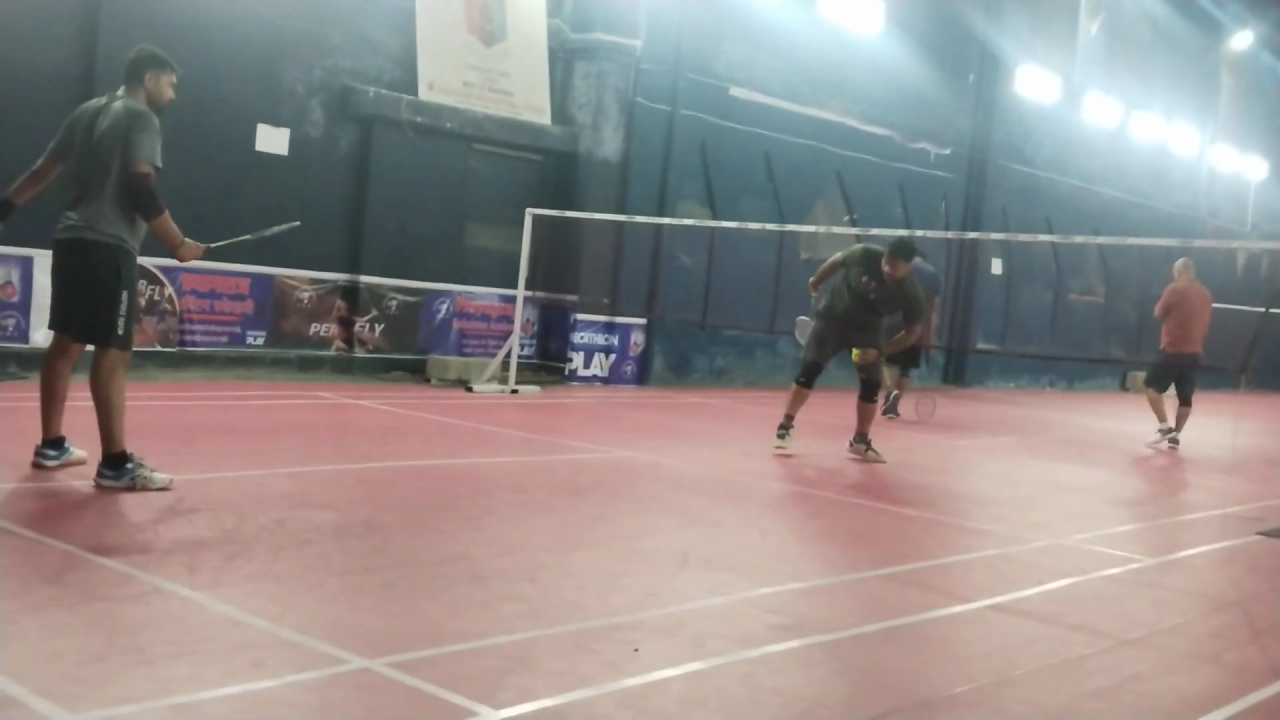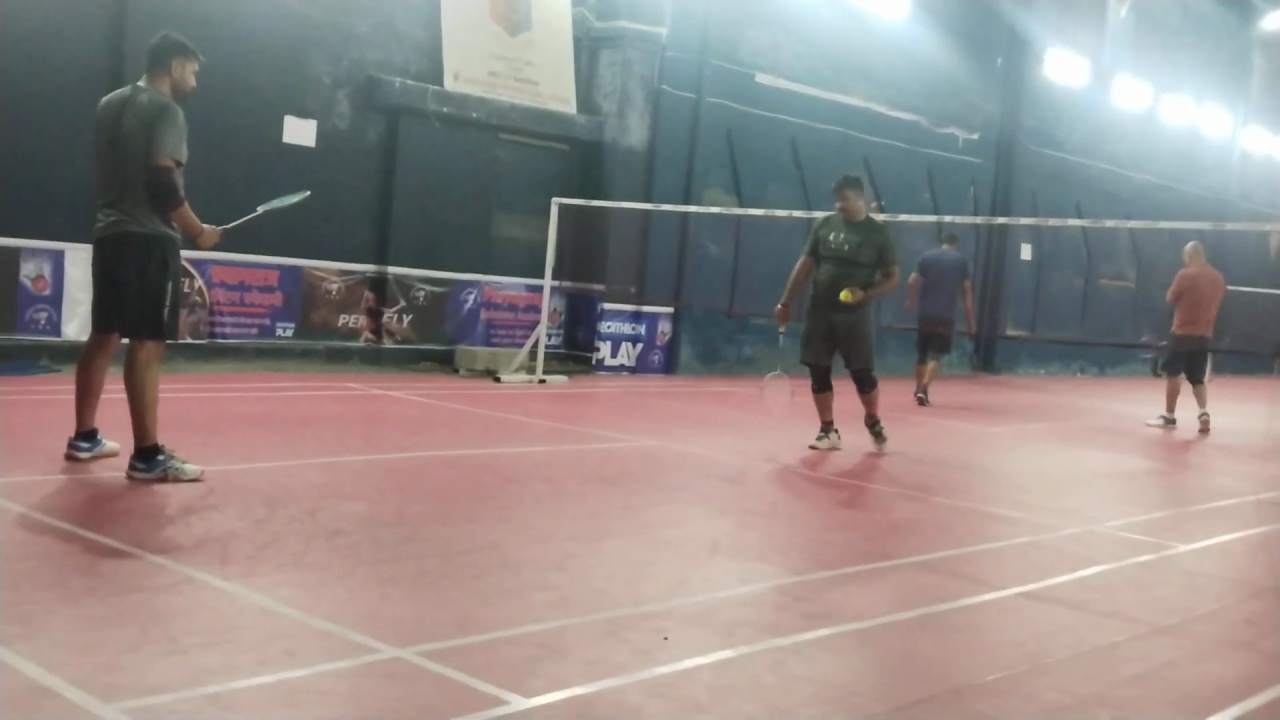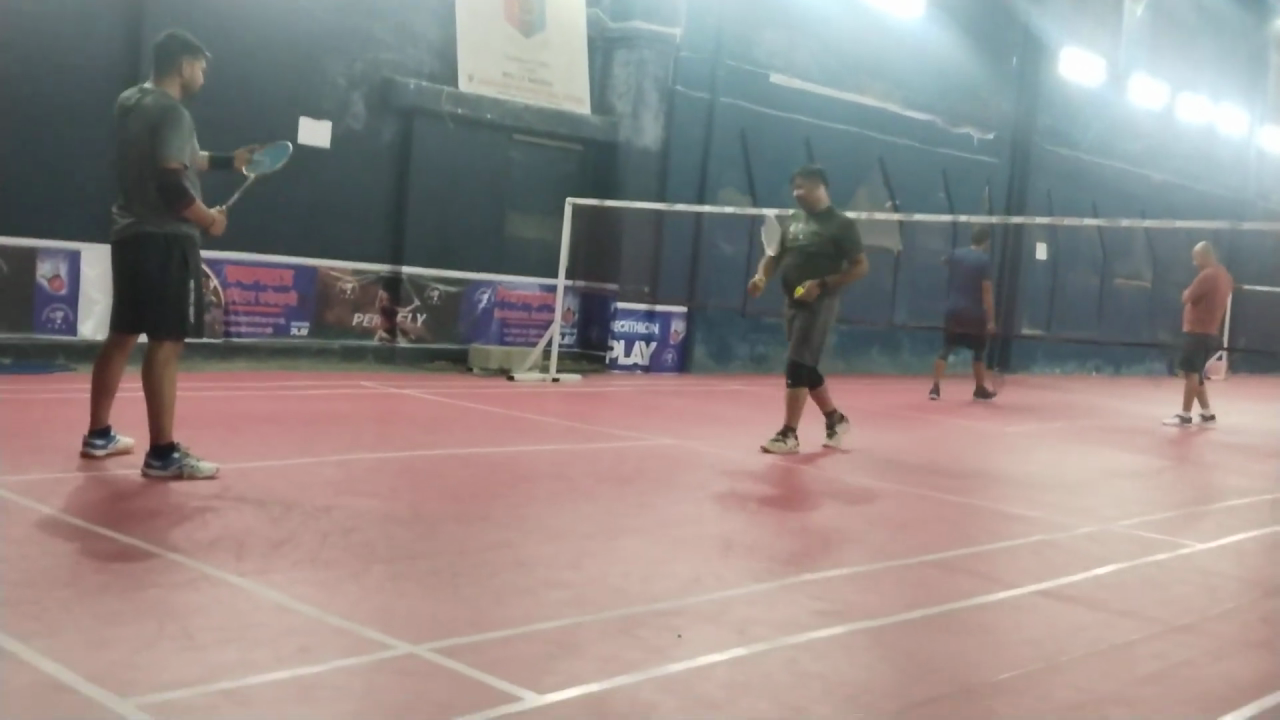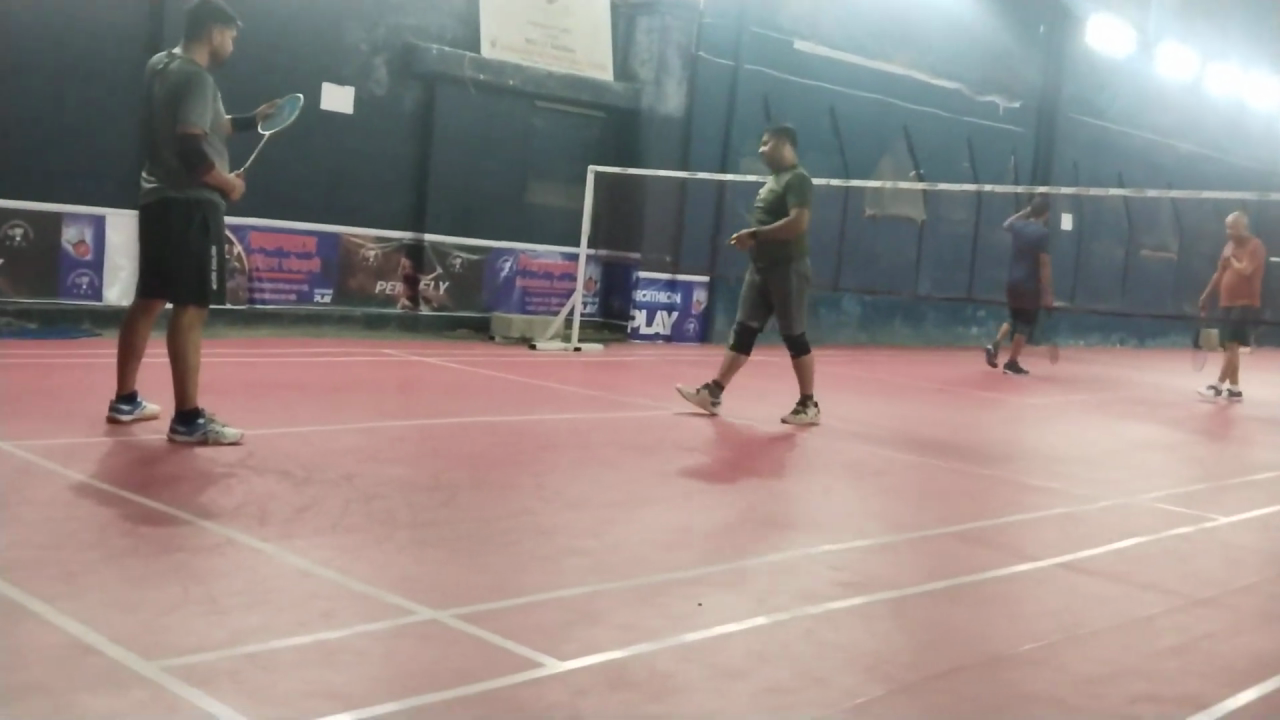
dt=0.4s
person 1, frame 1
left shoulder: (87, 112)
right shoulder: (142, 119)
left elbow: (43, 170)
right elbow: (141, 192)
right wrist: (180, 243)
left hip: (71, 240)
right hip: (109, 248)
left knee: (65, 343)
right knee: (112, 353)
left ankle: (51, 445)
right ankle: (116, 464)
person 1, frame 2
left shoulder: (111, 104)
right shoulder: (166, 111)
right elbow: (162, 184)
right wrist: (198, 231)
left hip: (110, 235)
right hip: (149, 241)
left knee: (103, 337)
right knee: (146, 345)
left ankle: (84, 437)
right ankle: (147, 456)
person 1, frame 3
left shoulder: (130, 102)
right shoulder: (172, 113)
right elbow: (171, 185)
left wrist: (228, 160)
right wrist: (209, 218)
left hip: (131, 236)
right hip: (166, 241)
left knee: (121, 336)
right knee: (165, 344)
left ankle: (99, 434)
right ankle: (163, 454)
person 1, frame 4
left shoulder: (161, 66)
right shoulder: (196, 78)
right elbow: (191, 150)
left wrist: (250, 120)
right wrist: (228, 184)
left hip: (157, 201)
right hip: (191, 207)
left knee: (148, 301)
right knee: (189, 309)
left ankle: (125, 400)
right ankle: (188, 419)
person 2, frame 1
left shoulder: (911, 295)
right shoulder: (864, 256)
left elbow: (912, 331)
right elbow: (837, 261)
left wrist: (880, 351)
right wrist: (815, 282)
left hip: (867, 331)
right hip: (832, 318)
left knee: (871, 383)
right knee: (810, 367)
left ankle: (860, 442)
right ankle: (786, 426)
person 2, frame 2
left shoulder: (879, 234)
right shoulder: (824, 226)
left elbow: (893, 277)
right elbow: (806, 264)
left wrist: (865, 294)
right wrist: (785, 301)
left hip: (855, 313)
right hip: (819, 309)
left knee: (862, 372)
right knee: (818, 369)
left ankle: (873, 422)
right ankle: (828, 430)
person 2, frame 3
left shoulder: (840, 224)
right shoulder: (794, 220)
left elbow: (861, 266)
right elbow: (776, 255)
left wrist: (823, 285)
right wrist: (761, 276)
left hip: (819, 306)
right hip: (794, 305)
left knee: (798, 366)
right knee: (806, 369)
left ankle: (788, 435)
right ankle: (837, 420)
person 2, frame 4
left shoulder: (797, 179)
right shoulder: (775, 179)
left elbow: (798, 223)
left wrist: (754, 235)
left hip: (788, 269)
right hip: (761, 268)
left knee: (793, 336)
right knee: (744, 331)
left ankle: (809, 404)
right ankle: (711, 393)
person 3, frame 1
left shoulder: (1175, 289)
right shoulder: (1205, 294)
left elbow: (1158, 313)
right elbow: (1203, 322)
left hip: (1172, 351)
right hip: (1194, 352)
left knee: (1152, 387)
right knee: (1185, 397)
left ankle: (1165, 427)
right ankle: (1174, 435)
person 3, frame 2
left shoulder: (1186, 275)
right shoulder: (1219, 278)
left elbow: (1170, 298)
right elbow: (1214, 306)
left hip: (1184, 333)
right hip: (1204, 336)
left knee: (1173, 374)
right knee: (1197, 379)
left ankle: (1169, 416)
right ankle: (1203, 413)
person 3, frame 3
left shoulder: (1207, 275)
right shoulder: (1222, 275)
left elbow: (1186, 298)
left wrist: (1191, 290)
left hip: (1198, 332)
right hip: (1208, 332)
left knee: (1190, 373)
right knee: (1195, 373)
left ankle: (1185, 415)
right ankle: (1207, 412)
person 3, frame 4
left shoulder: (1255, 246)
right shoulder: (1229, 245)
left elbow: (1244, 270)
right elbow: (1220, 273)
left wrist: (1231, 259)
right wrist: (1206, 295)
left hip: (1245, 304)
right hip: (1227, 304)
left knee: (1232, 344)
right knee: (1228, 346)
left ankle: (1218, 385)
right ankle: (1234, 389)
person 4, frame 1
right shoulder: (935, 275)
right elbow: (935, 309)
right wrist: (930, 336)
left hip: (897, 324)
right hip: (918, 329)
left knee: (888, 362)
right knee: (905, 368)
left ankle: (891, 391)
right ankle: (894, 407)
person 4, frame 2
left shoulder: (927, 257)
right shoulder: (961, 260)
left elbow: (911, 282)
right elbow: (966, 292)
left wrist: (910, 301)
right wrist: (970, 320)
left hip: (925, 314)
right hip: (945, 317)
left knee: (922, 354)
right knee: (936, 356)
left ankle: (919, 389)
right ankle: (923, 389)
person 4, frame 3
left shoulder: (956, 254)
right shoulder: (984, 260)
left elbow: (945, 260)
right elbow: (987, 291)
right wrist: (991, 319)
left hip: (952, 312)
right hip: (974, 315)
left knee: (945, 350)
right knee: (978, 352)
left ankle: (935, 388)
right ankle: (980, 389)
person 4, frame 4
left shoulder: (1017, 227)
right shoulder: (1042, 233)
left elbow: (1007, 223)
right elbow: (1044, 265)
left wrist: (1025, 211)
right wrist: (1048, 293)
left hip: (1013, 283)
right hip: (1030, 287)
left knee: (1014, 320)
right knee: (1025, 326)
left ankle: (995, 344)
right ankle: (1011, 363)
